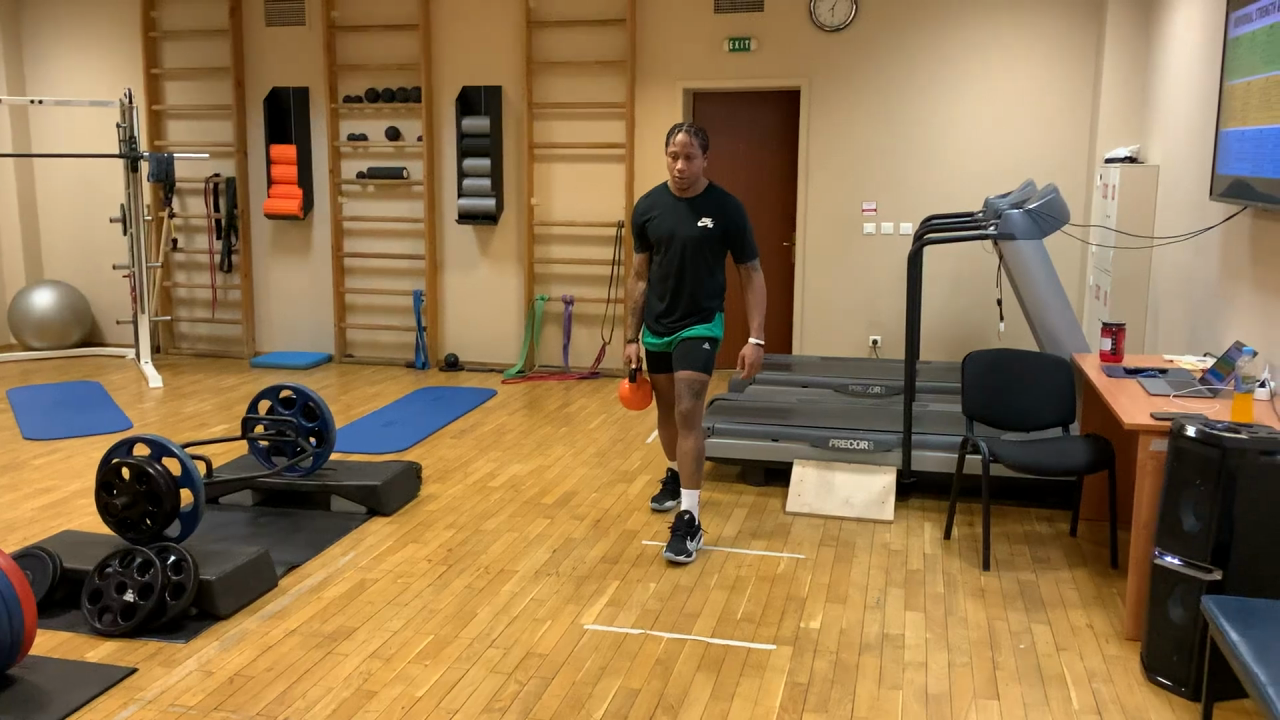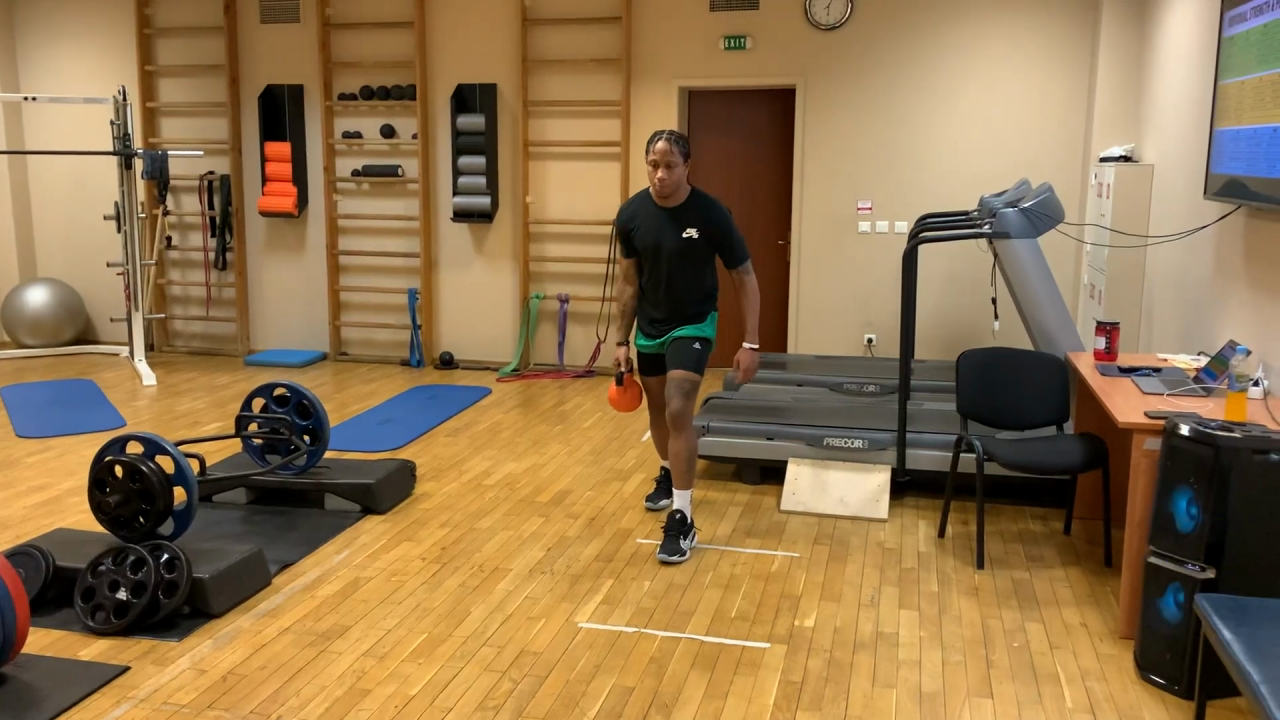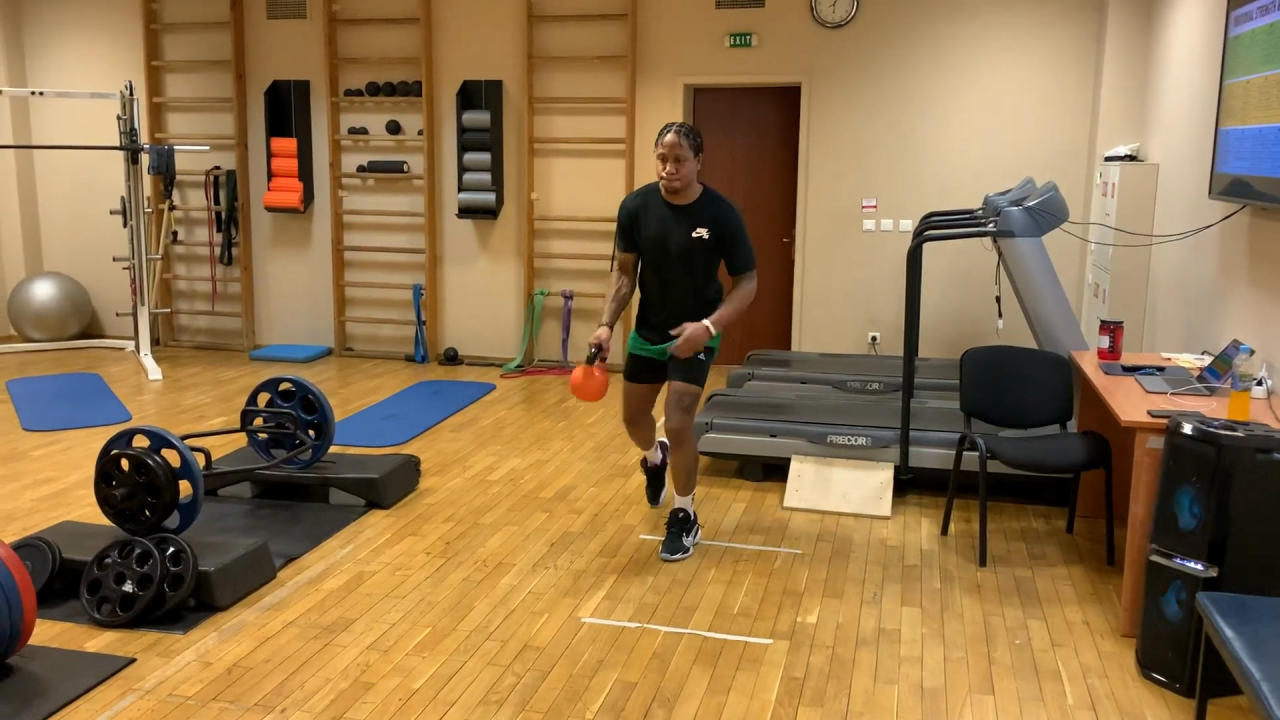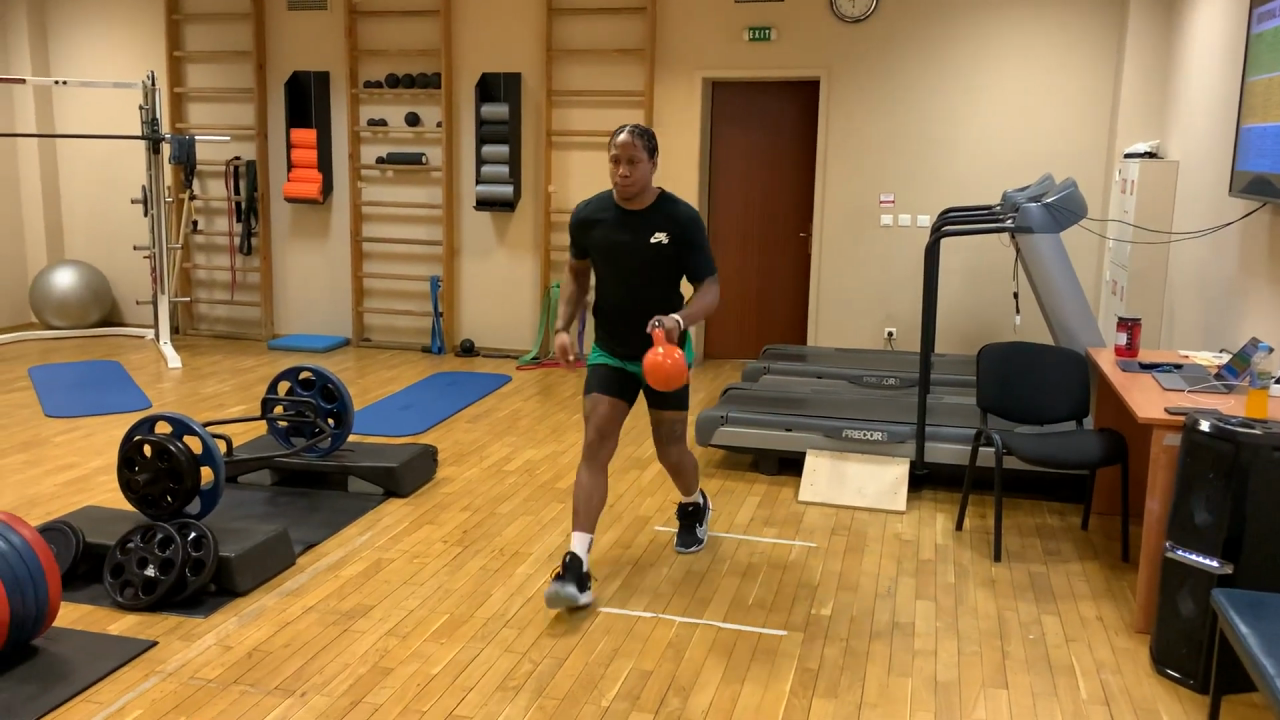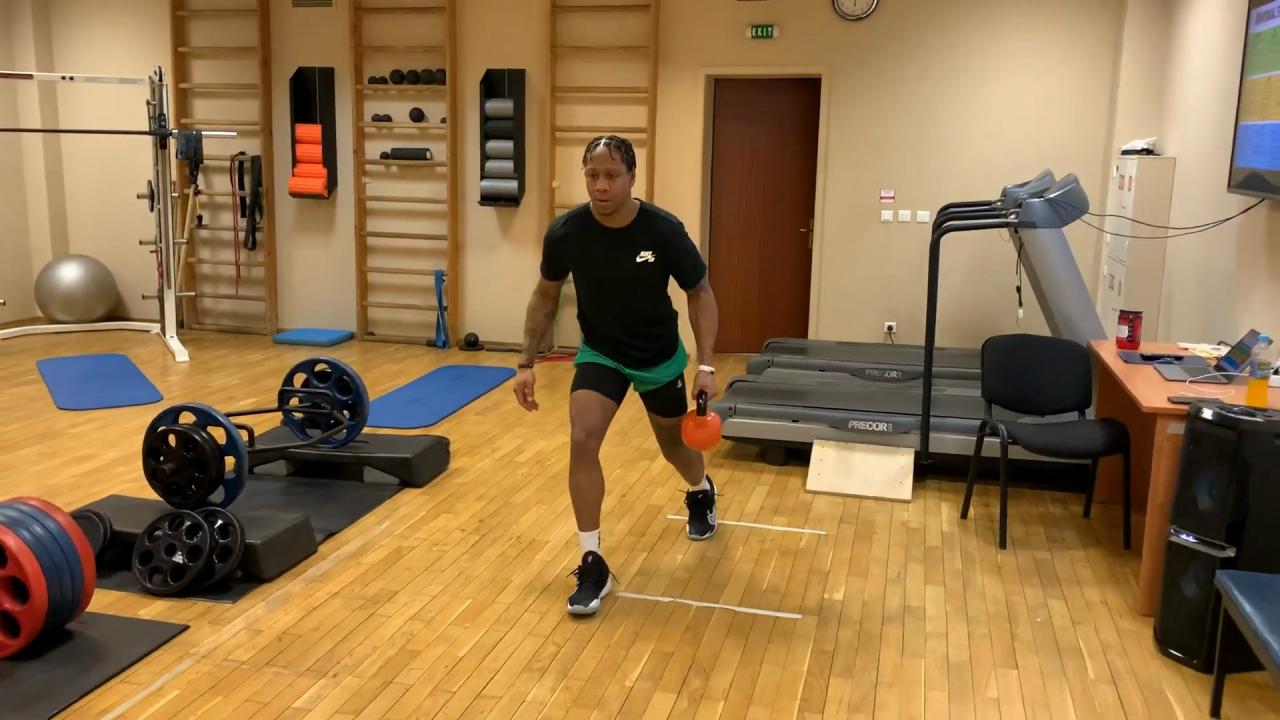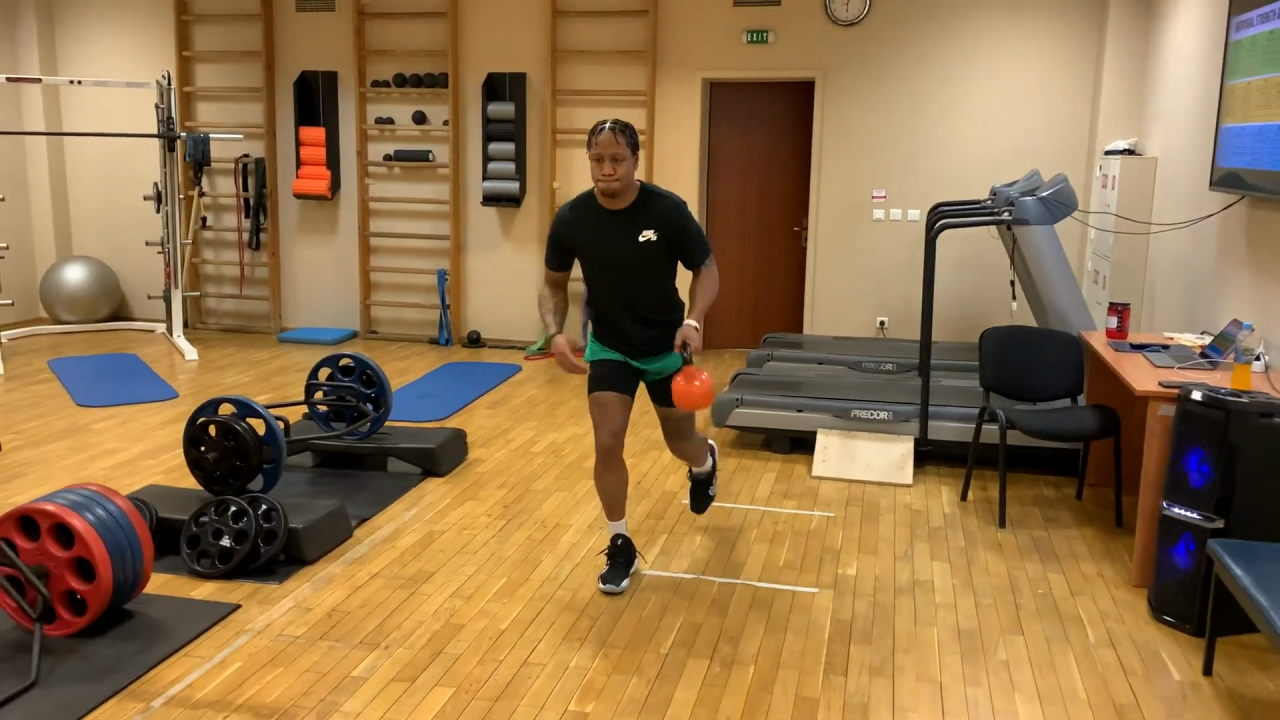
dt=0.5s
person 1, frame 1
left shoulder: (726, 208)
right shoulder: (648, 207)
left elbow: (751, 274)
right elbow: (640, 275)
left wrist: (755, 338)
right wrist: (632, 336)
left hip: (700, 326)
right hip: (656, 328)
left knee: (688, 414)
right knee: (666, 410)
left ankle: (689, 520)
right ankle: (675, 476)
person 1, frame 2
left shoulder: (711, 213)
right shoulder: (631, 214)
left elbow: (744, 277)
right elbow: (629, 279)
left wrist: (750, 342)
right wrist: (622, 340)
left hip: (693, 325)
right hip: (649, 327)
left knee: (678, 412)
right knee: (657, 411)
left ankle: (681, 518)
right ankle: (668, 474)
person 1, frame 3
left shoulder: (721, 215)
right shoulder: (636, 206)
left elbow: (745, 282)
right elbow: (625, 271)
left wrist: (709, 326)
right wrist: (606, 323)
left hip: (694, 333)
right hip: (647, 331)
left knee: (678, 423)
right knee: (633, 418)
left ankle: (684, 517)
right ankle: (655, 458)
person 1, frame 4
left shoulder: (681, 219)
right shoulder: (588, 215)
left elbow: (708, 287)
right elbow: (577, 272)
left wrist: (679, 320)
right wrist: (563, 326)
right hip: (610, 352)
left knee: (671, 451)
right knee: (595, 445)
left ankle: (693, 507)
right ankle: (576, 565)
person 1, frame 5
left shoulder: (664, 231)
right shoulder: (565, 232)
left elbow: (700, 292)
right elbow: (546, 295)
left wrist: (705, 365)
right wrist: (527, 363)
left hip: (659, 356)
right hip: (599, 352)
left knee: (675, 445)
right knee: (582, 443)
left ankle: (701, 492)
right ankle: (592, 564)
person 1, frame 6
left shoulder: (668, 210)
right shoulder: (570, 218)
left elbow: (707, 269)
right elbow: (552, 283)
left wrist: (694, 319)
right wrist: (554, 332)
left hip: (664, 344)
right hip: (609, 346)
left knee: (683, 445)
right knee: (607, 445)
left ankle: (704, 458)
right ankle: (620, 545)
